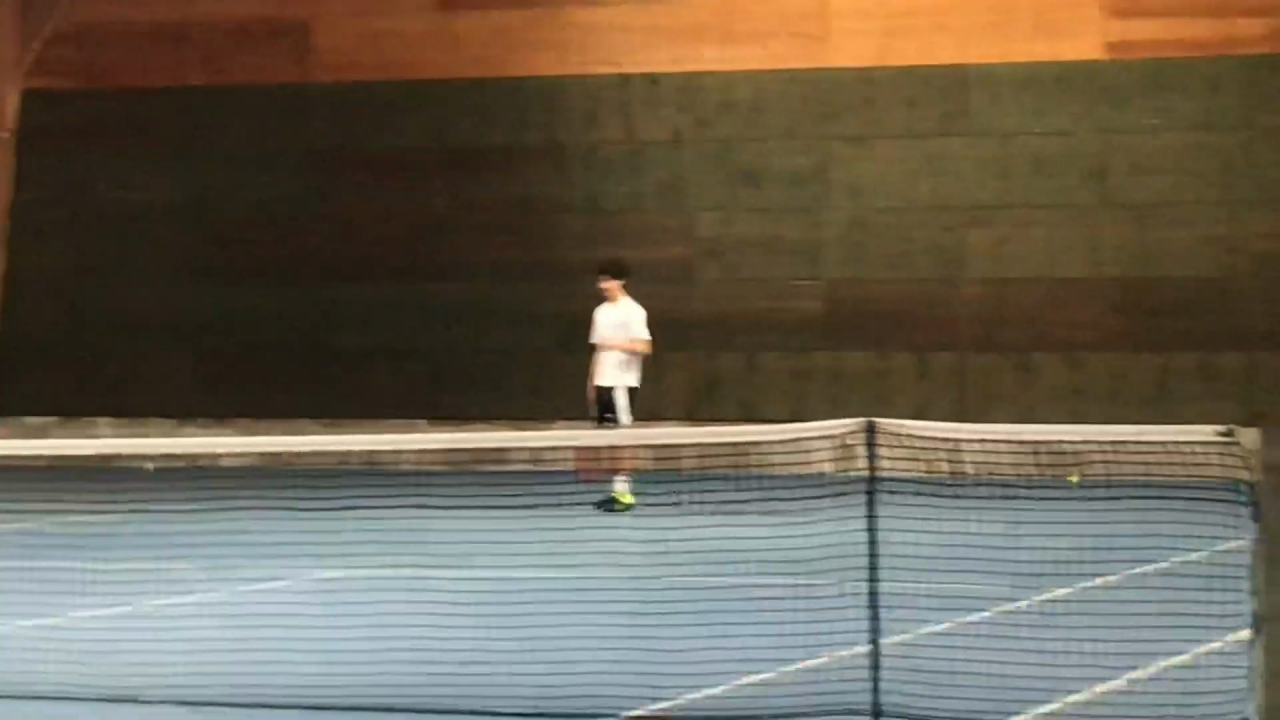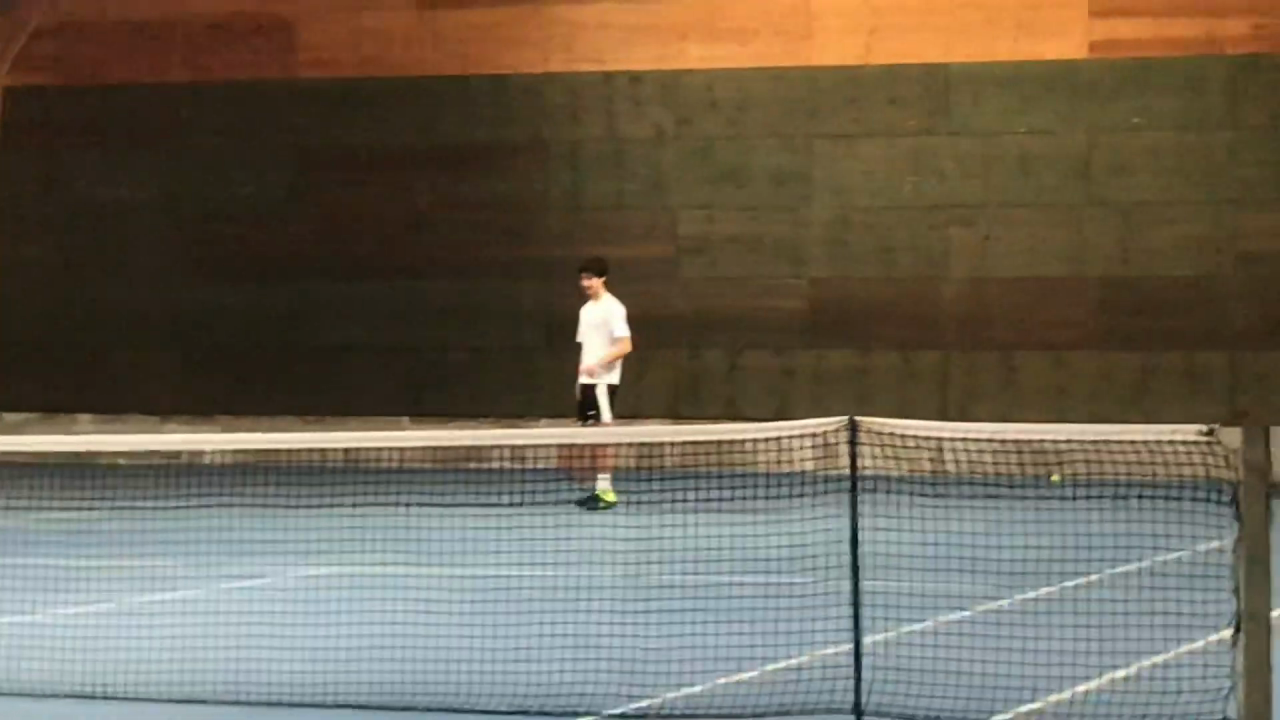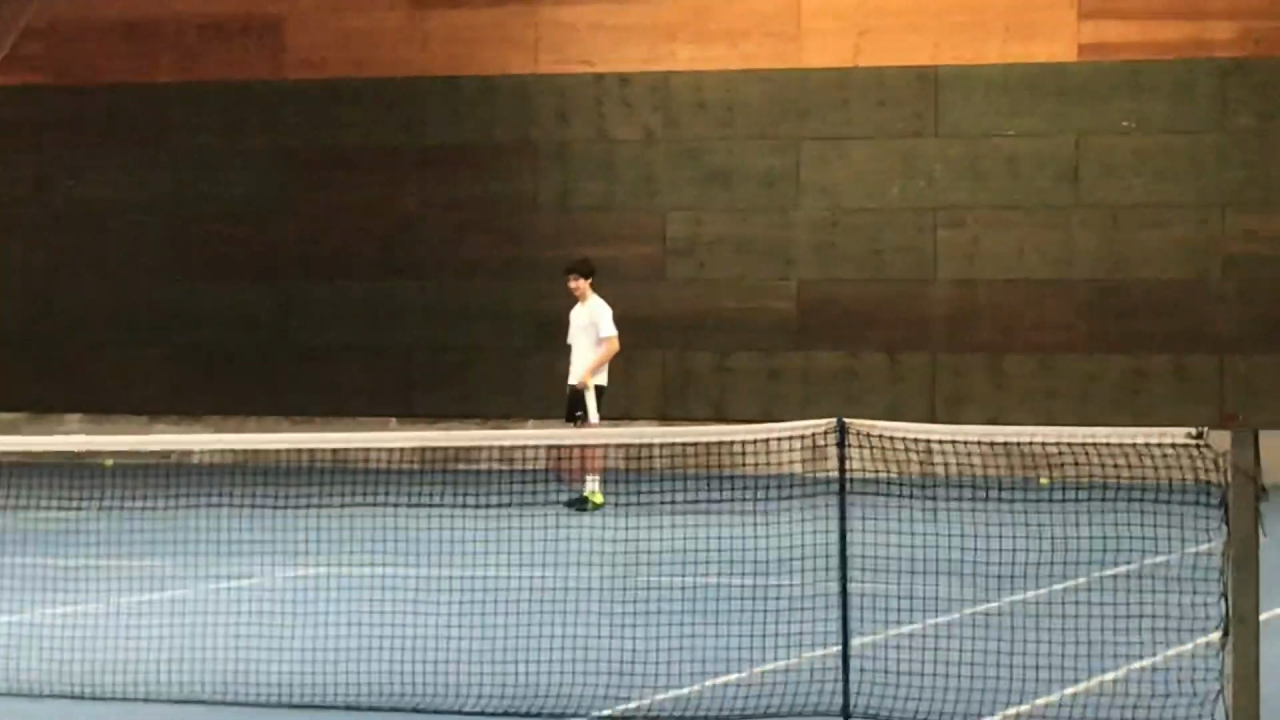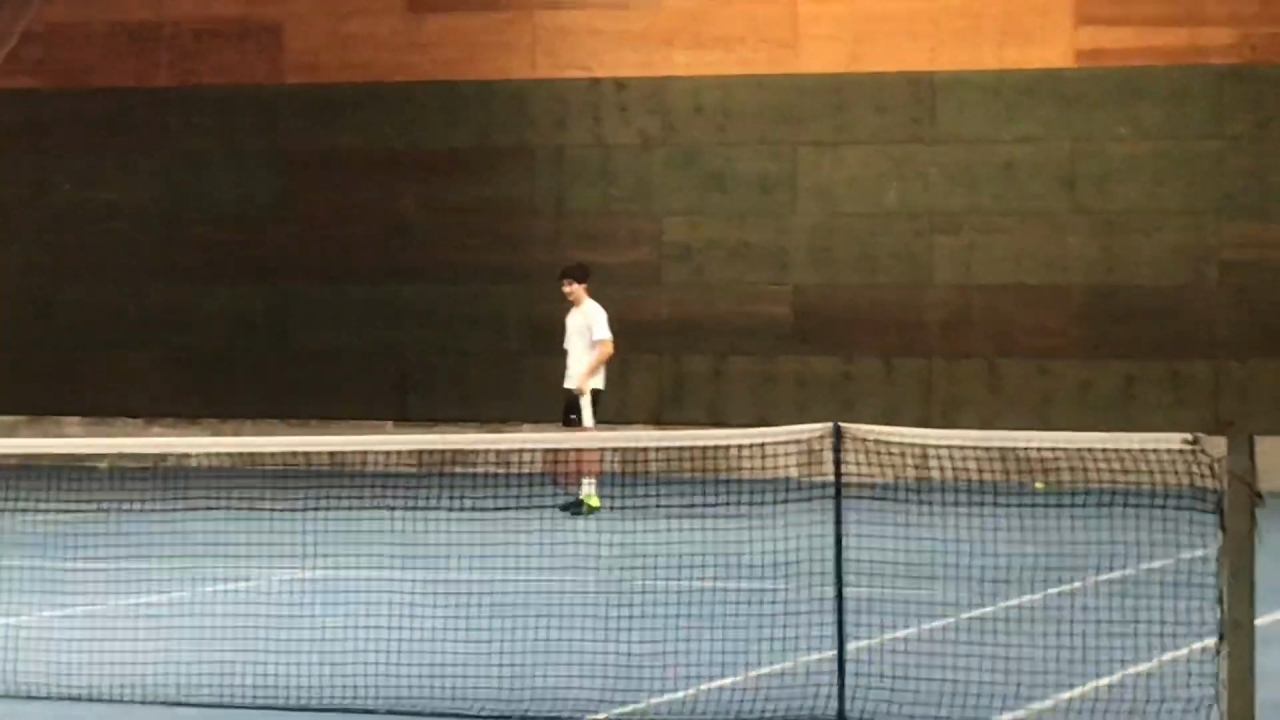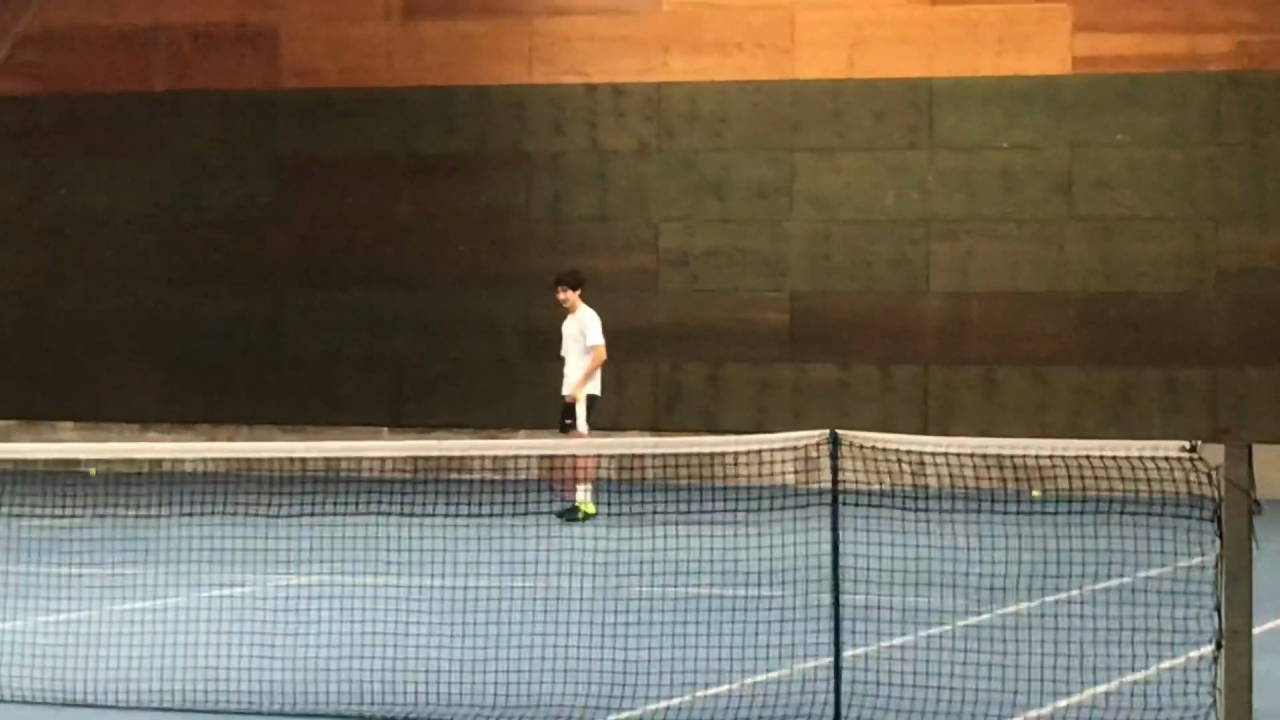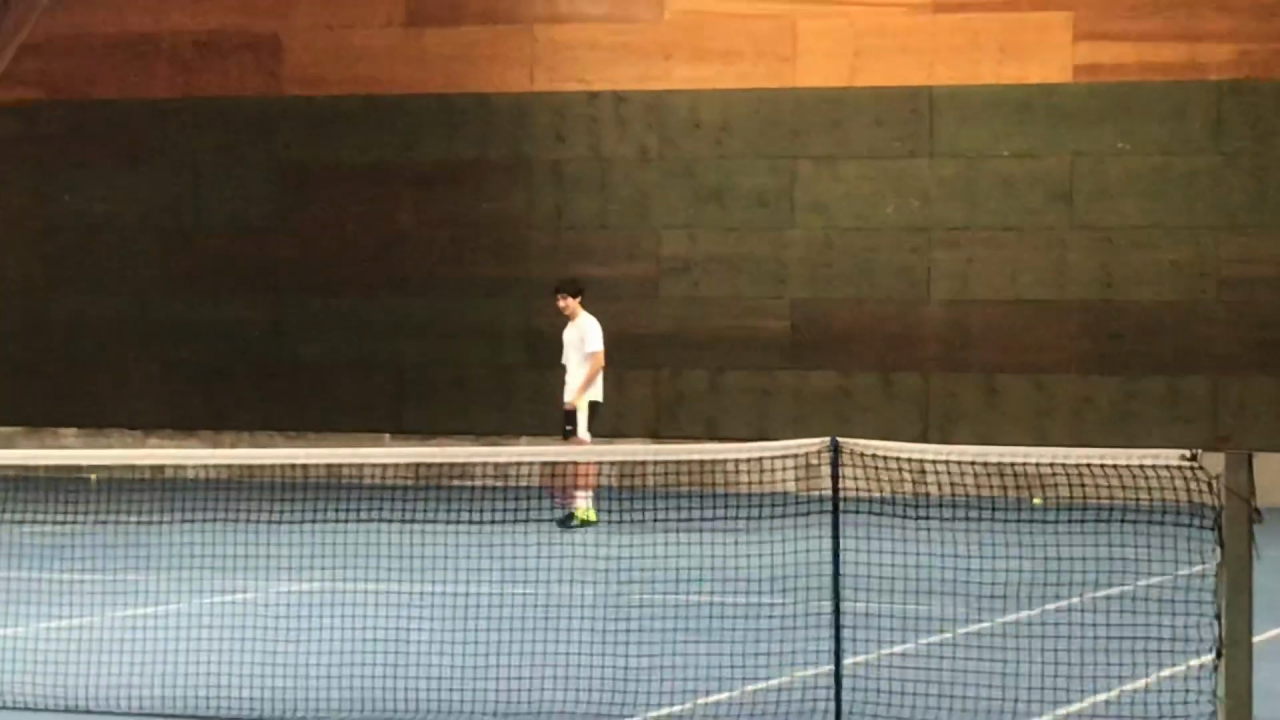
dt=0.1s
person 1, frame 1
left shoulder: (632, 311)
right shoulder: (600, 312)
left elbow: (644, 348)
left wrist: (618, 345)
right wrist: (592, 382)
left hip: (622, 383)
right hip: (603, 383)
left ankle: (623, 493)
right ankle: (618, 490)
person 1, frame 2
left shoulder: (613, 307)
right shoulder: (585, 309)
left elbow: (625, 346)
left wrist: (599, 365)
right wrist: (579, 380)
left hip: (603, 380)
right hip: (587, 380)
left ankle: (606, 492)
right ankle: (600, 489)
person 1, frame 3
left shoulder: (599, 308)
right shoulder: (575, 311)
left elbow: (613, 346)
left wrist: (589, 372)
left hip: (591, 382)
right hip: (577, 381)
left ankle: (594, 492)
right ankle: (589, 490)
person 1, frame 4
left shoulder: (594, 311)
right shoulder: (571, 315)
left elbow: (607, 349)
left wrist: (585, 378)
right wrist: (571, 382)
left hip: (587, 385)
right hip: (572, 385)
left ankle: (589, 496)
right ankle: (586, 495)
person 1, frame 5
left shoulder: (588, 317)
right shoulder: (568, 321)
left elbow: (600, 354)
left wrist: (579, 385)
right wrist: (569, 388)
left hip: (583, 391)
right hip: (570, 391)
left knee: (579, 442)
left ankle: (584, 502)
right ankle: (583, 501)
person 1, frame 6
left shoulder: (589, 324)
right shoulder: (568, 328)
left elbow: (598, 362)
left wrist: (579, 394)
right wrist: (570, 397)
left hip: (586, 398)
right hip: (573, 398)
left ankle: (580, 509)
right ankle: (585, 509)
